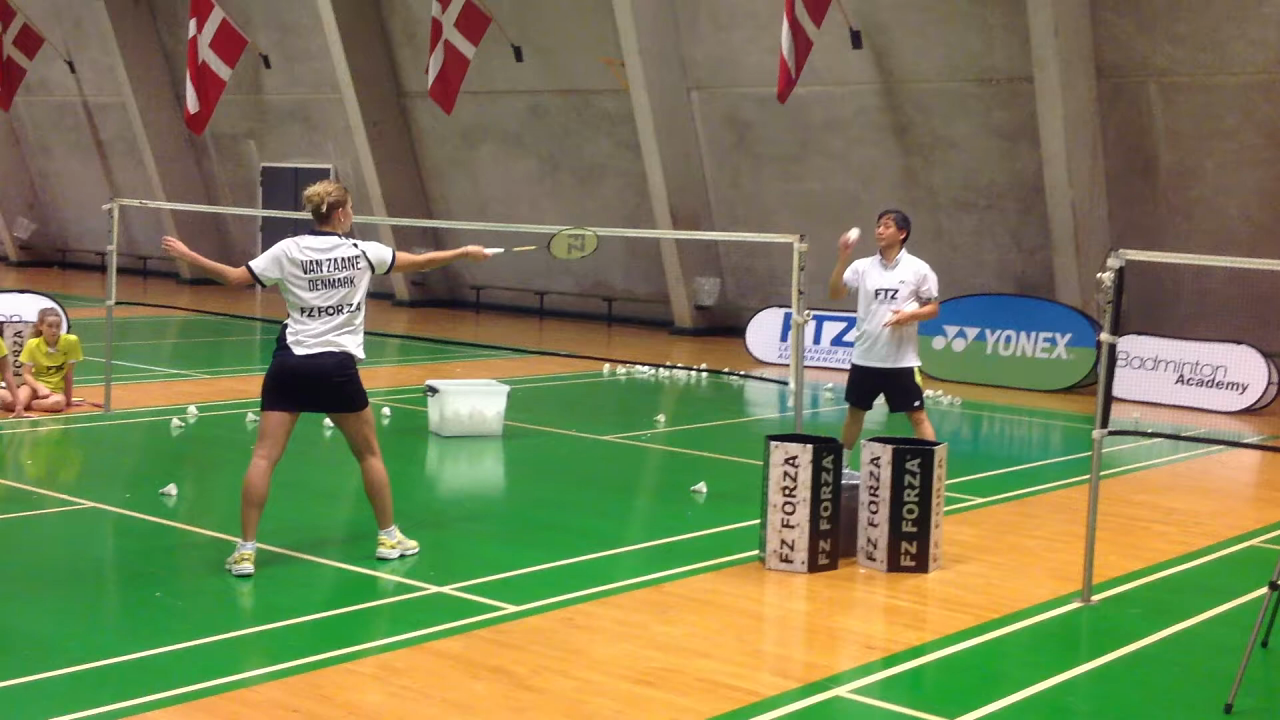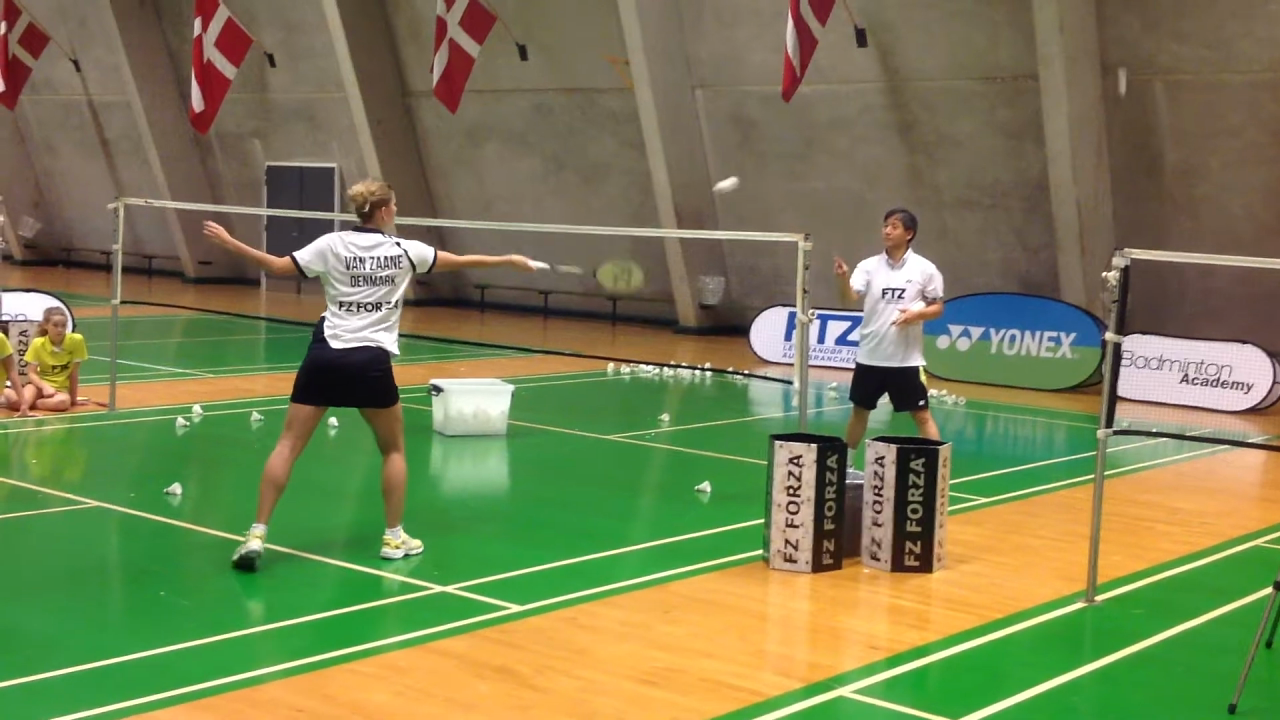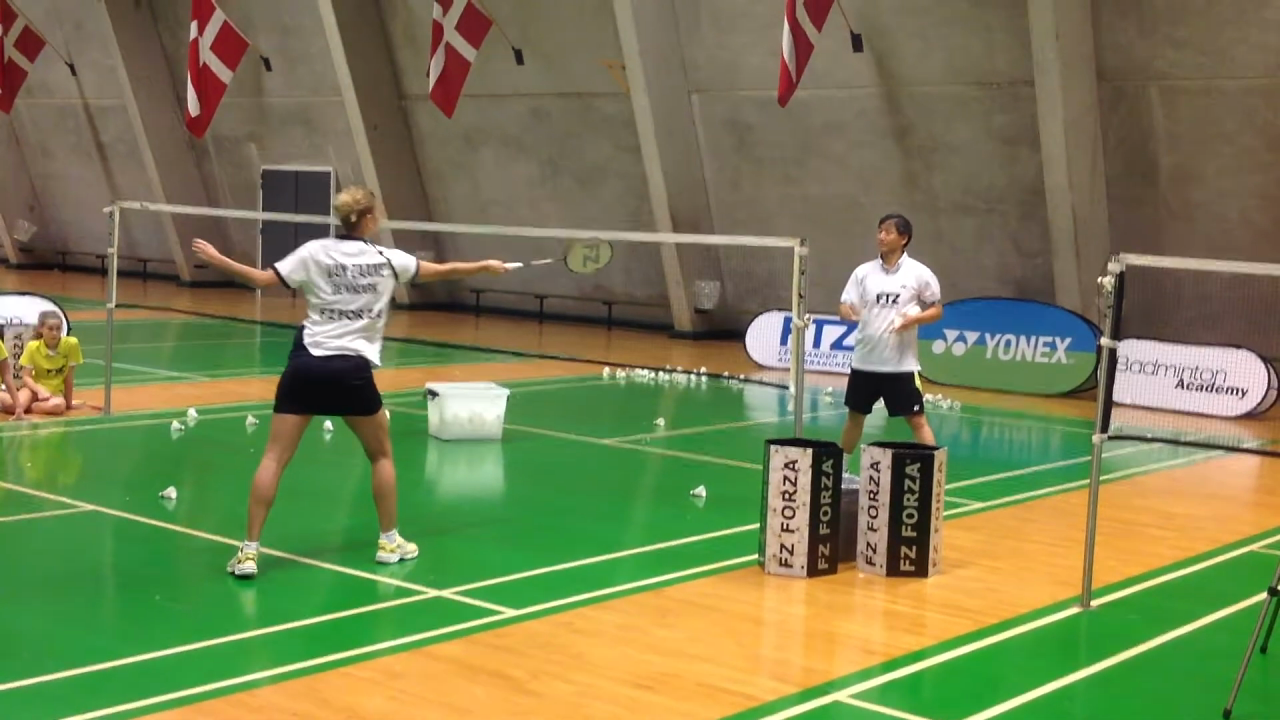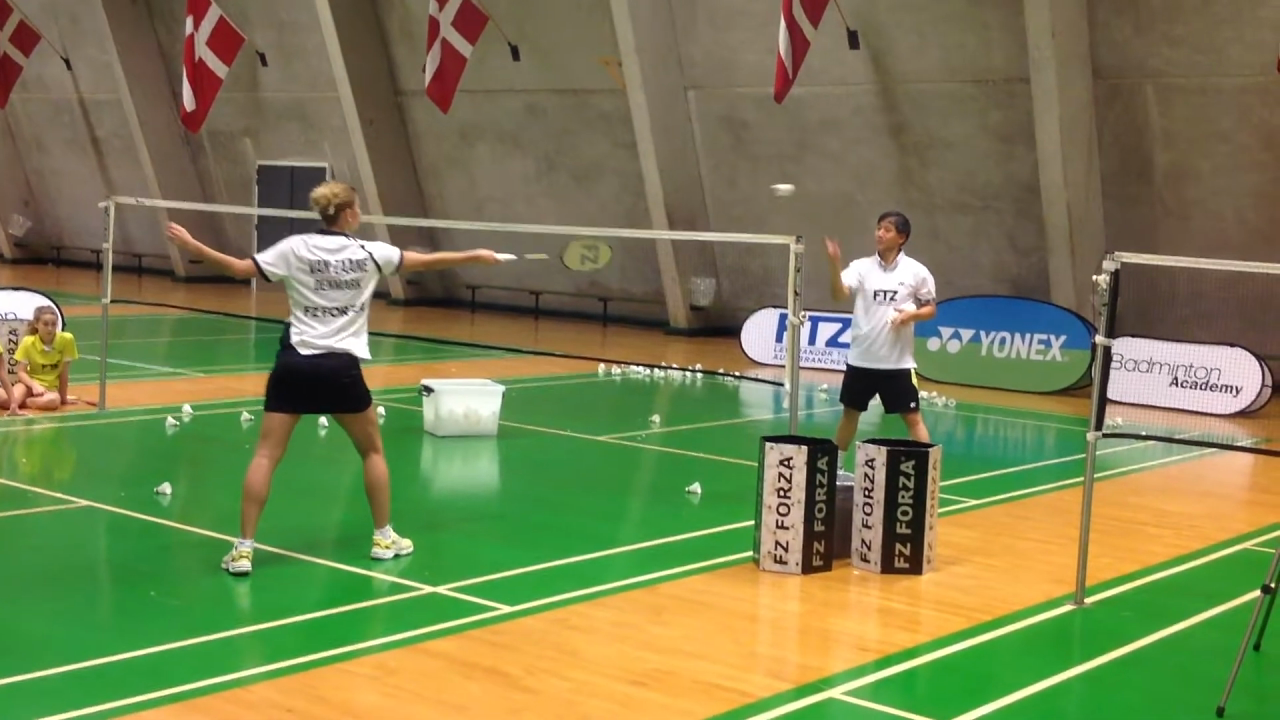
dt=0.7s
person 1, frame 1
left shoulder: (289, 250)
right shoulder: (363, 252)
left elbow: (236, 278)
right elbow: (420, 262)
left wrist: (188, 255)
right wrist: (465, 252)
left hip: (290, 365)
right hip: (337, 367)
left knee: (264, 456)
right knee: (369, 453)
left ankle: (246, 550)
right ankle: (389, 537)
person 1, frame 2
left shoulder: (332, 244)
right shoulder: (404, 250)
left elbow: (277, 266)
right elbow: (460, 261)
left wrist: (230, 243)
right wrist: (508, 260)
left hip: (324, 358)
right hip: (370, 362)
left knee: (287, 446)
right knee: (393, 450)
left ankle: (256, 535)
right ankle: (393, 537)
person 1, frame 3
left shoulder: (315, 252)
right shoulder: (386, 260)
left elbow: (263, 280)
right elbow: (442, 271)
left wrist: (216, 258)
right wrist: (485, 266)
left hip: (306, 366)
right hip: (353, 370)
left knee: (274, 458)
right knee: (381, 455)
left ankle: (249, 550)
right ankle: (390, 540)
person 1, frame 4
left shoulder: (295, 248)
right shoulder: (369, 253)
left elbow: (239, 269)
right elbow: (428, 261)
left wrist: (192, 246)
right wrist: (475, 256)
left hip: (294, 364)
right hip: (341, 367)
left knee: (265, 456)
right knee: (372, 451)
left ankle: (243, 548)
right ankle: (384, 537)
person 2, frame 1
left shoulder: (919, 269)
right shoulder: (862, 267)
left elbow: (933, 307)
right elbow: (835, 294)
left wrist: (910, 315)
right wrist: (843, 256)
left hip: (902, 360)
right hip: (865, 357)
left knee: (917, 416)
right knee: (855, 411)
right ankle: (842, 465)
person 2, frame 2
left shoulder: (924, 269)
right shoulder: (869, 266)
left elbow: (937, 307)
right elbow: (849, 299)
left wrist: (916, 314)
right wrist: (844, 279)
left hip: (907, 359)
right hip: (870, 356)
left knee: (921, 415)
right knee: (859, 411)
right ankle: (845, 464)
person 2, frame 3
left shoulder: (920, 274)
right shoulder: (863, 272)
left elbow: (936, 310)
right elbow: (844, 308)
left wrist: (914, 318)
right wrist: (847, 310)
left hip: (901, 364)
right hip: (865, 362)
left knee: (916, 420)
right knee: (855, 416)
person 2, frame 4
left shoulder: (917, 272)
right shoulder: (862, 266)
left elbow: (931, 308)
right elbow: (840, 295)
left wrist: (912, 314)
right wrist: (835, 263)
left hip: (898, 362)
right hip: (861, 359)
left knee: (912, 417)
right knee: (850, 413)
right ankle: (835, 467)
